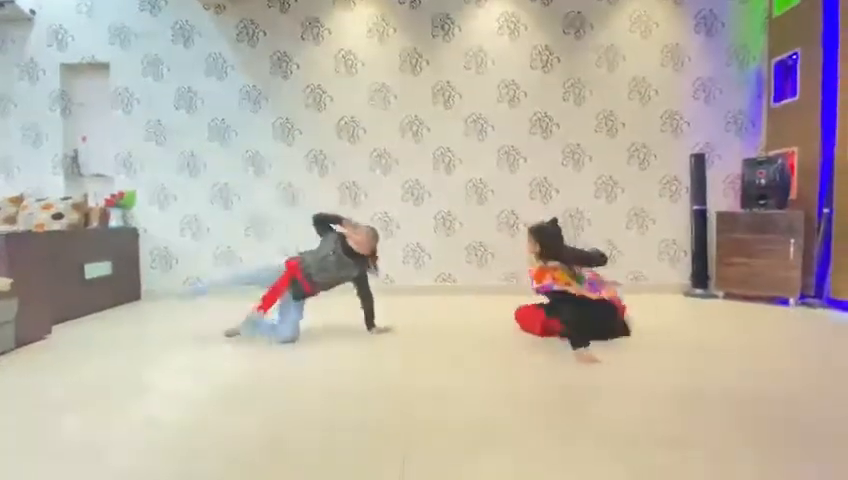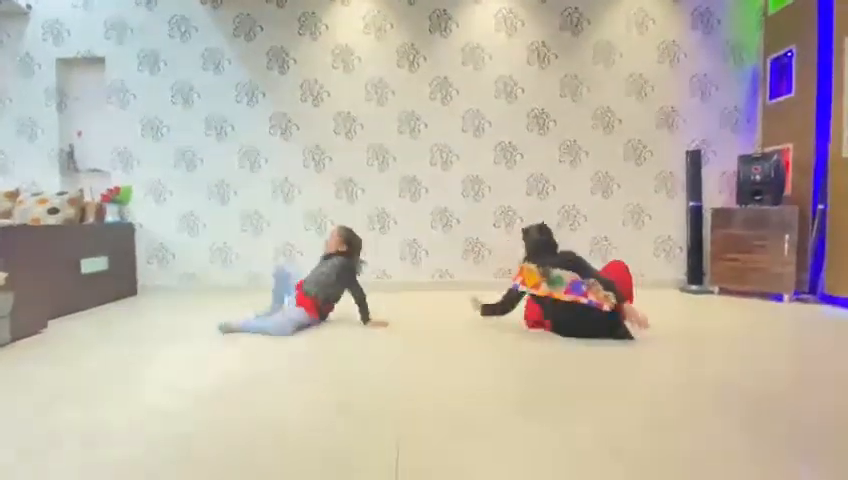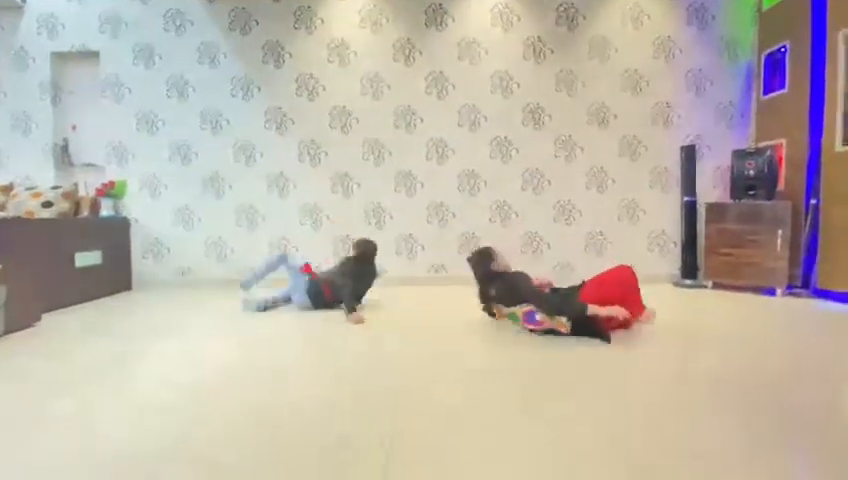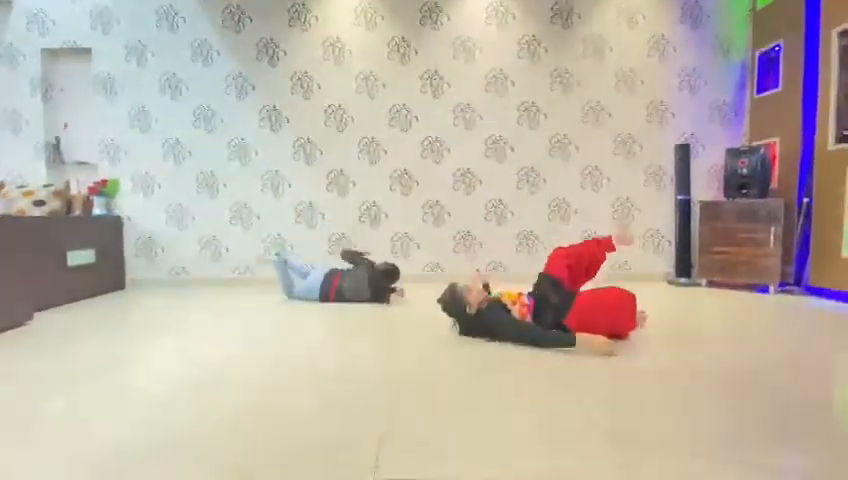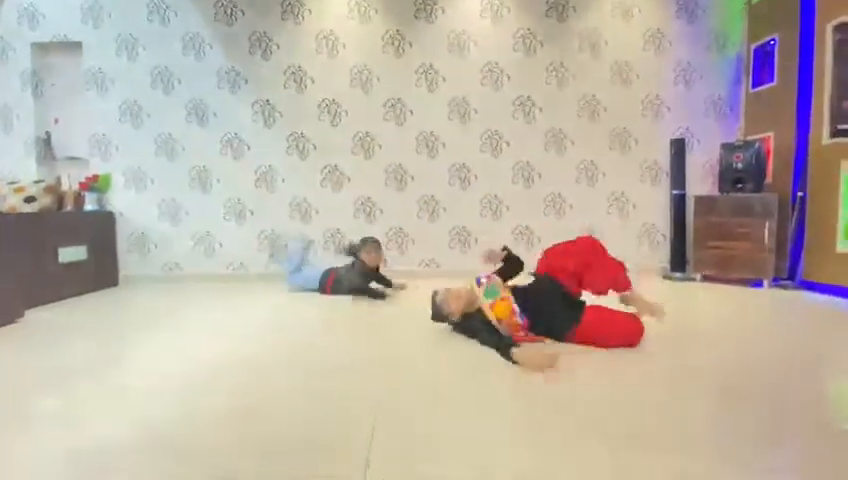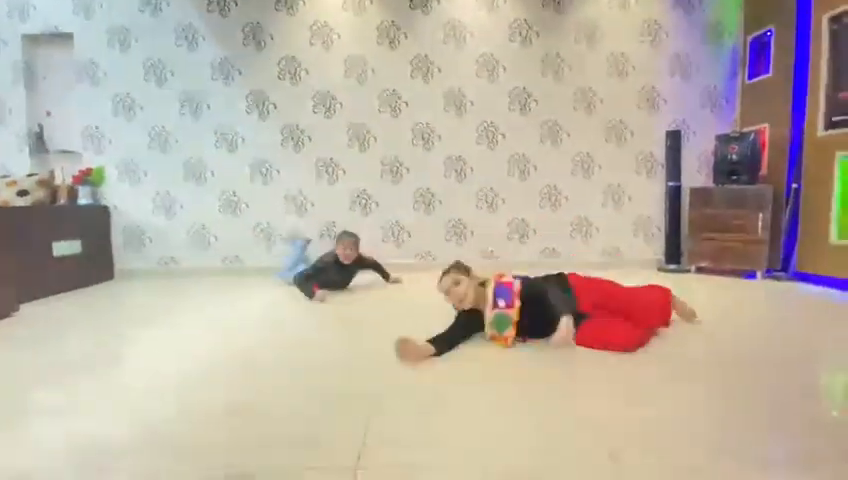
dt=0.3s
person 1, frame 1
left shoulder: (543, 276)
right shoulder: (568, 253)
left elbow: (567, 313)
right elbow: (601, 257)
left wrist: (579, 348)
left knee: (522, 314)
person 1, frame 2
right shoulder: (568, 258)
left elbow: (504, 307)
right elbow: (603, 281)
left wrist: (482, 308)
right wrist: (626, 306)
left hip: (566, 328)
right hip: (600, 322)
left knee: (533, 305)
right knee: (618, 267)
person 1, frame 3
left shoulder: (491, 294)
right shoulder: (513, 280)
right elbow: (548, 303)
right wrist: (598, 310)
right hip: (573, 316)
right knee: (624, 275)
right ankle: (635, 315)
person 1, frame 4
left shoulder: (479, 316)
right shoulder: (492, 319)
right elbow: (534, 337)
left wrist: (482, 284)
right wrist: (581, 341)
right hip: (562, 320)
left knee: (561, 256)
right knee: (622, 300)
left ankle: (613, 241)
right ankle: (628, 321)
person 1, frame 5
right shoulder: (476, 321)
left elbow: (517, 266)
right elbow: (498, 342)
left wrist: (501, 255)
right wrist: (520, 354)
right hip: (564, 321)
left knee: (587, 247)
right knee: (632, 330)
left ankle: (626, 294)
person 1, frame 6
right shoulder: (470, 319)
left elbow: (550, 291)
right elbow: (448, 338)
left wrist: (565, 321)
right wrist: (423, 349)
left hip: (572, 292)
left knee: (641, 304)
right knee: (631, 337)
left ankle: (668, 301)
person 2, frame 1
left shoulder: (357, 268)
right shoulder: (334, 238)
left elbow: (366, 297)
right elbow: (317, 218)
left wrist: (371, 326)
right wrist: (341, 220)
left hip: (297, 293)
right hip: (289, 272)
left knee: (286, 335)
right knee: (240, 279)
left ankle: (250, 325)
person 2, frame 2
left shoulder: (343, 264)
right shoulder: (329, 257)
left elbow: (358, 293)
left wrist: (366, 320)
left hip: (313, 310)
left knee: (283, 325)
right knee: (280, 272)
left ankle: (240, 326)
right ankle: (276, 310)
person 2, frame 3
left shoulder: (349, 262)
right shoulder: (371, 274)
left elbow: (347, 288)
right elbow: (356, 296)
left hip: (312, 288)
right hip: (317, 302)
left knee: (283, 257)
right ankle: (263, 303)
person 2, frame 4
left shoulder: (368, 266)
right shoulder: (374, 294)
left elbow: (345, 254)
left wrist: (360, 255)
right wrist: (395, 291)
left hip: (329, 277)
right hip: (324, 290)
left knee: (307, 272)
right knee: (292, 291)
right ankle: (280, 262)
person 2, frame 5
left shoulder: (372, 266)
right shoulder: (361, 267)
left elbow: (377, 276)
left wrist: (391, 284)
right wrist: (381, 294)
left hip: (332, 274)
right hip: (324, 281)
right knee: (292, 277)
person 2, frame 6
left shoulder: (359, 261)
right shoulder: (326, 261)
left elbow: (374, 264)
right elbow: (299, 278)
left wrist: (388, 277)
right wrist: (312, 293)
right knee: (287, 274)
right ankle: (302, 245)
